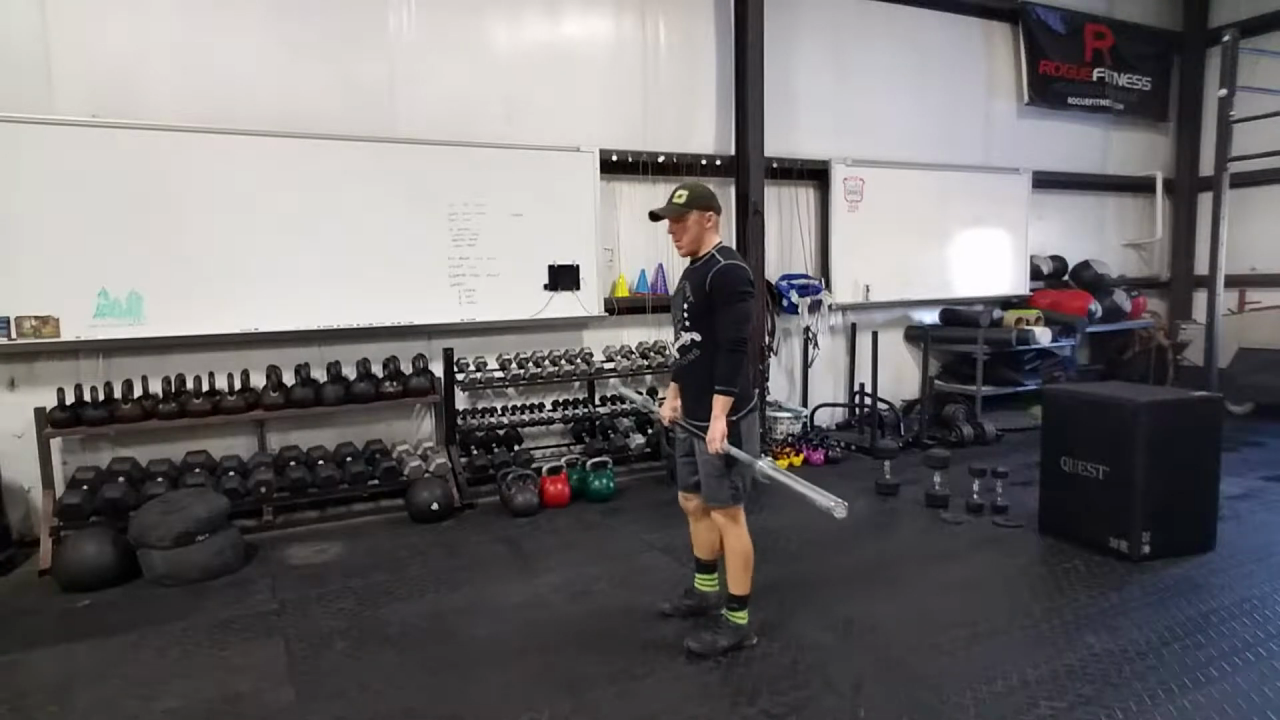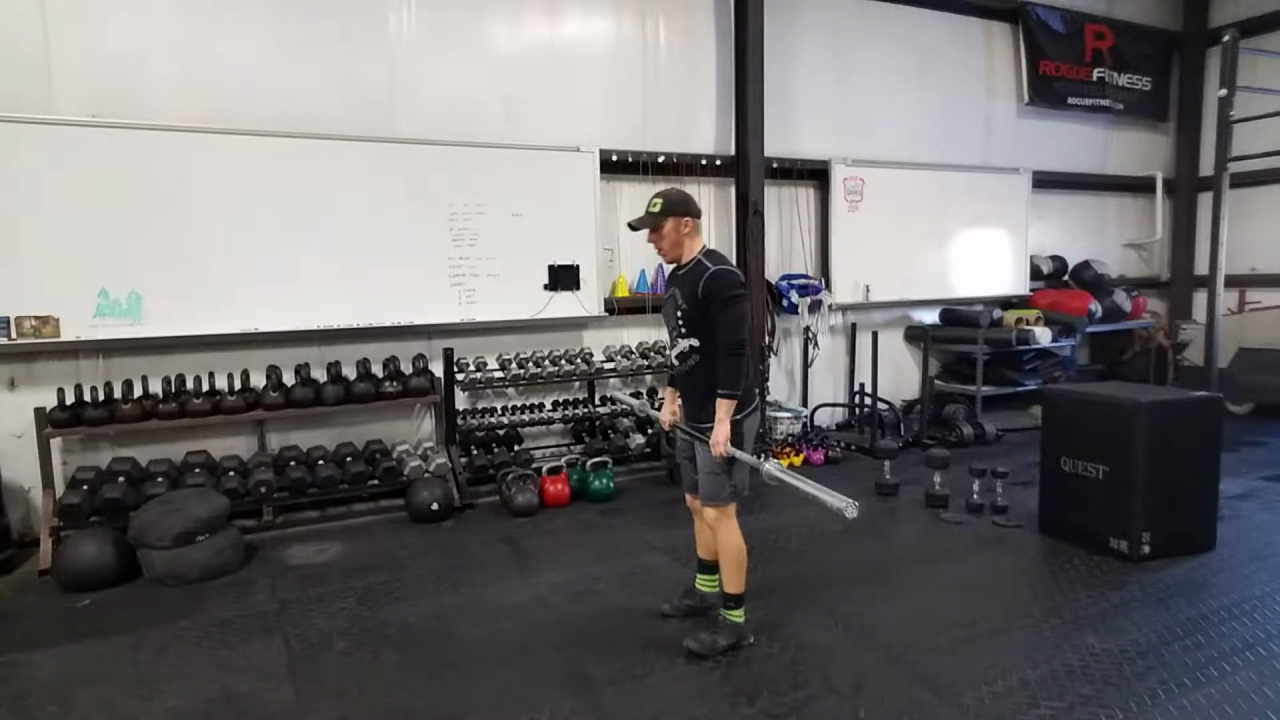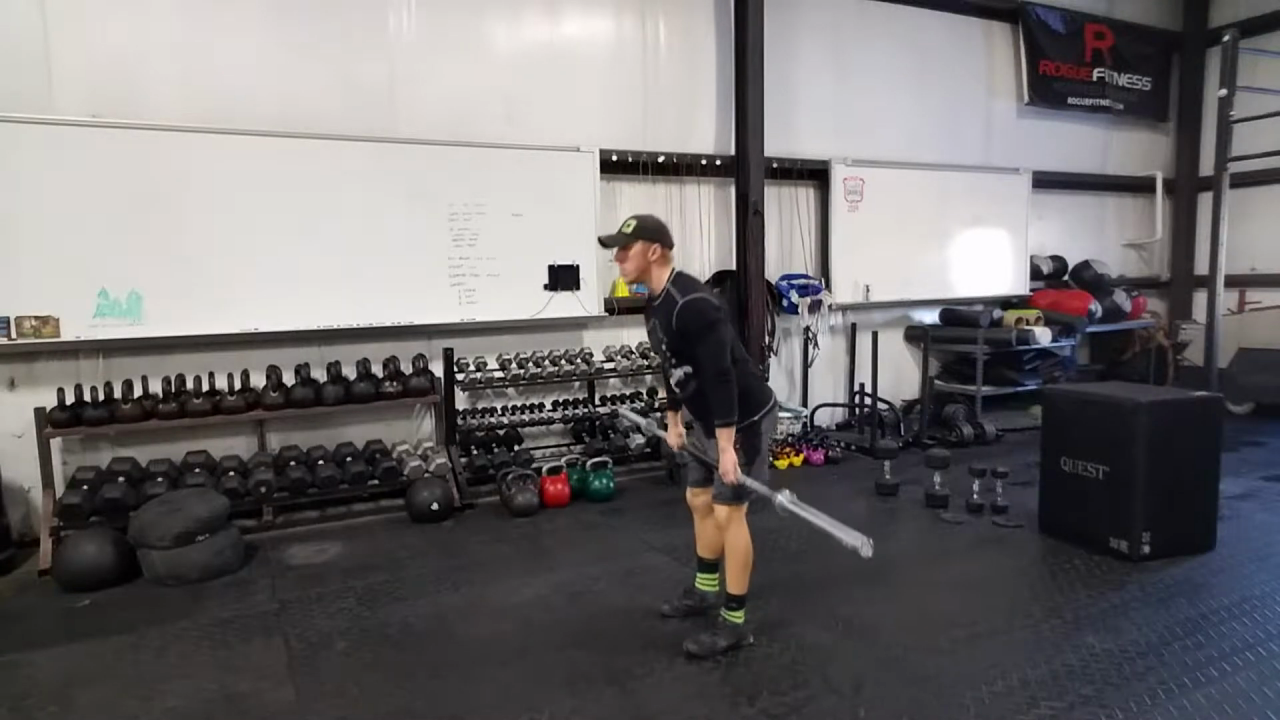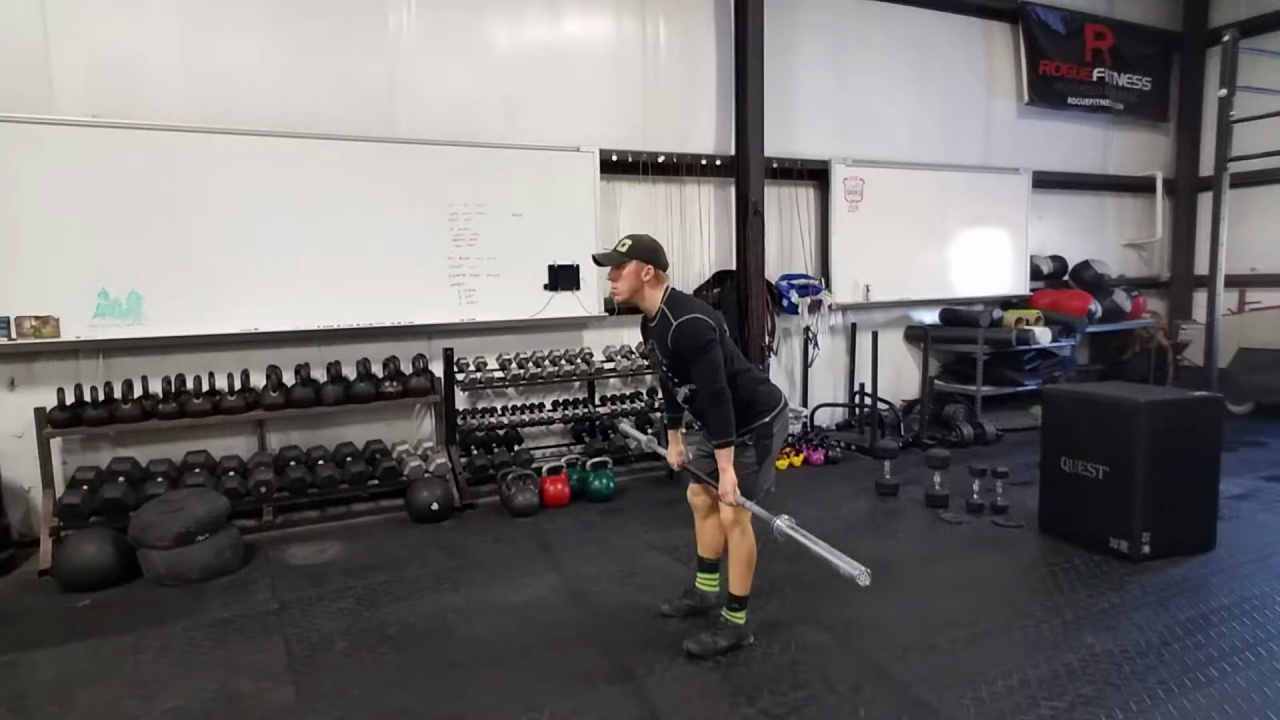
dt=0.3s
person 1, frame 1
left shoulder: (729, 273)
right shoulder: (693, 272)
left elbow: (735, 351)
left wrist: (720, 417)
right wrist: (672, 395)
left hip: (724, 417)
right hip: (693, 415)
left knee: (727, 514)
right knee: (693, 504)
left ankle: (737, 621)
right ankle: (705, 590)
person 1, frame 2
left shoulder: (719, 277)
right shoulder: (676, 277)
left elbow: (732, 353)
left wrist: (724, 420)
right wrist: (670, 398)
left hip: (724, 417)
right hip: (693, 415)
left knee: (718, 513)
right knee: (697, 505)
left ankle: (734, 620)
right ankle: (705, 591)
person 1, frame 3
left shoulder: (692, 304)
right shoulder: (655, 304)
left elbow: (721, 376)
left wrist: (727, 447)
right wrist: (673, 422)
left hip: (747, 417)
right hip: (710, 417)
left knee: (728, 511)
right knee: (699, 499)
left ankle: (733, 623)
right ankle: (705, 591)
person 1, frame 4
left shoulder: (688, 324)
right shoulder: (652, 323)
left elbow: (716, 396)
right elbow: (672, 385)
left wrist: (727, 467)
right wrist: (675, 438)
left hip: (756, 420)
right hip: (723, 421)
left knee: (734, 513)
right knee: (700, 498)
left ankle: (734, 623)
right ankle: (705, 592)
